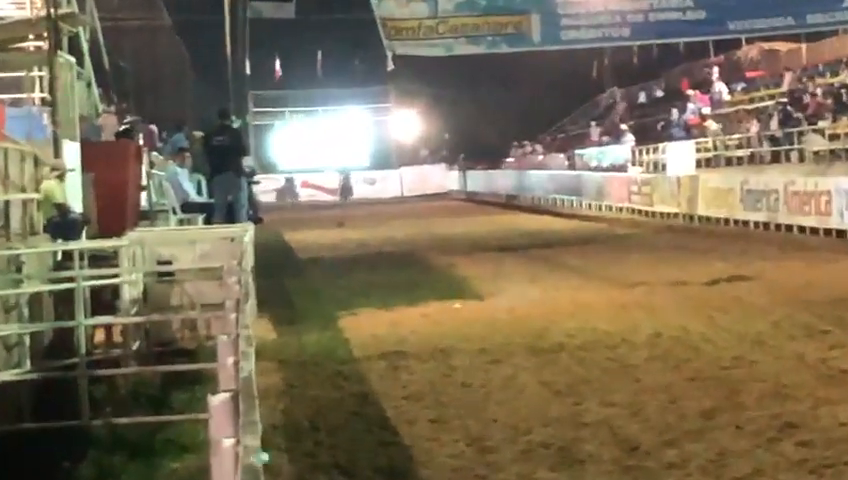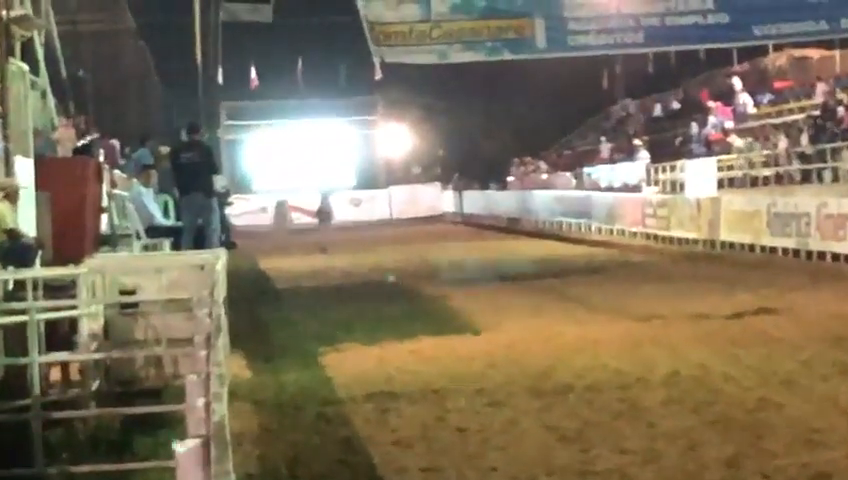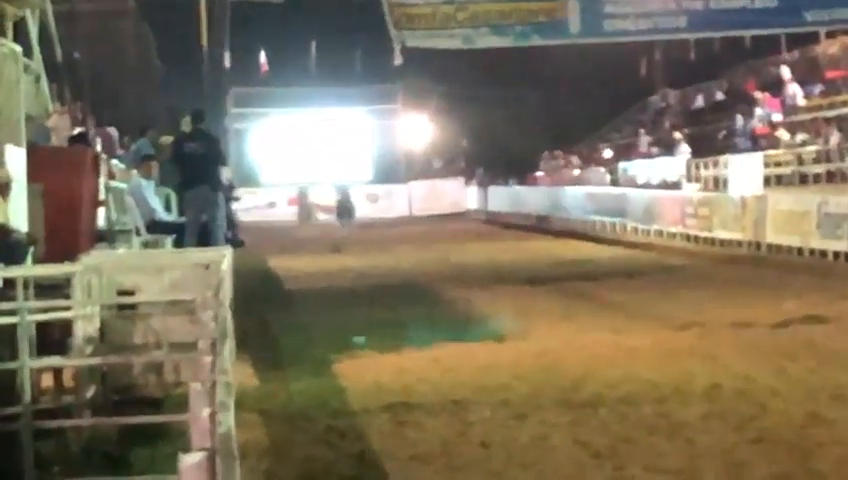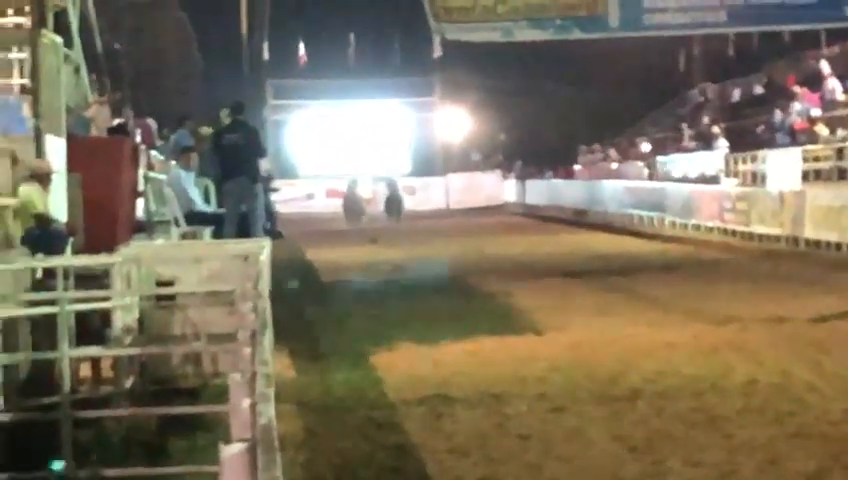
dt=0.7s
person 1, frame 1
left shoulder: (209, 135)
right shoulder: (235, 133)
left elbow: (206, 152)
right elbow: (243, 152)
left hip: (217, 173)
right hip: (234, 172)
left knee: (219, 205)
right knee: (240, 205)
person 1, frame 2
left shoulder: (176, 151)
right shoulder: (205, 148)
left elbow: (174, 172)
right elbow: (214, 171)
left hip: (186, 194)
right hip: (205, 193)
left knee: (187, 229)
right knee: (212, 229)
person 1, frame 3
left shoulder: (180, 141)
right shoulder: (211, 139)
left elbow: (176, 163)
right elbow: (221, 162)
left hip: (189, 188)
right hip: (211, 187)
left knee: (191, 227)
right knee: (217, 226)
person 1, frame 4
left shoulder: (220, 132)
right shoulder: (251, 130)
left elbow: (216, 154)
right elbow: (260, 153)
left hip: (228, 179)
right hip: (250, 177)
left knee: (230, 217)
right knee: (256, 217)
